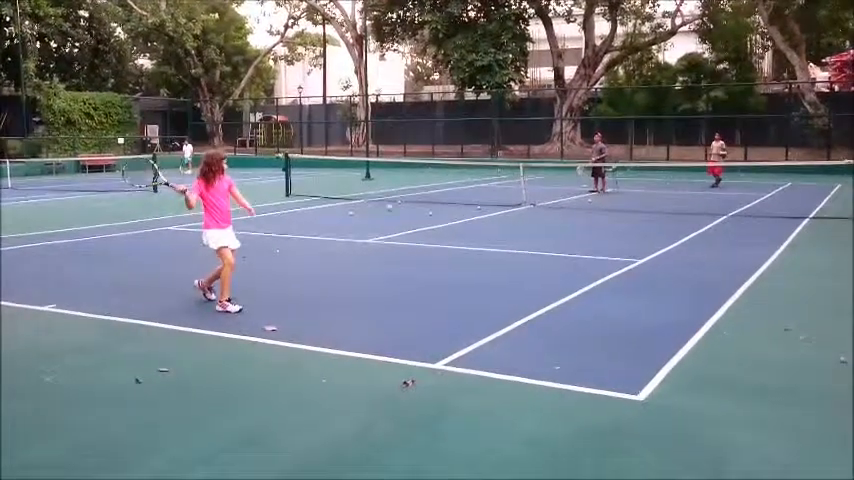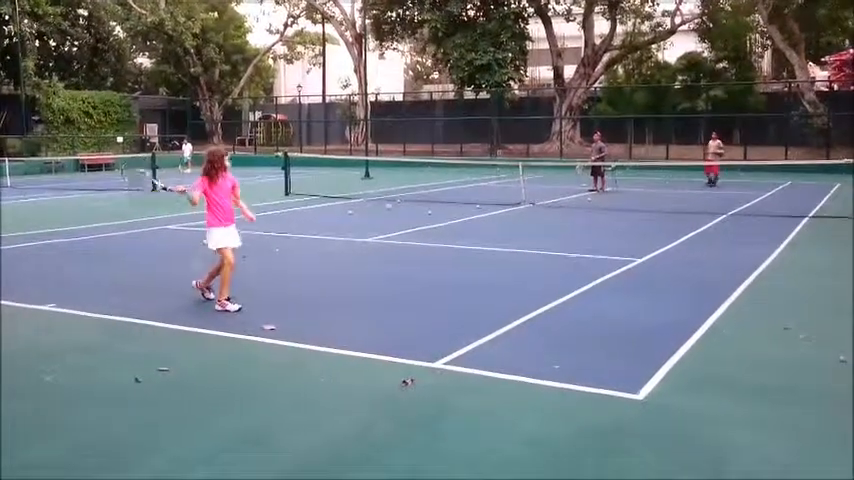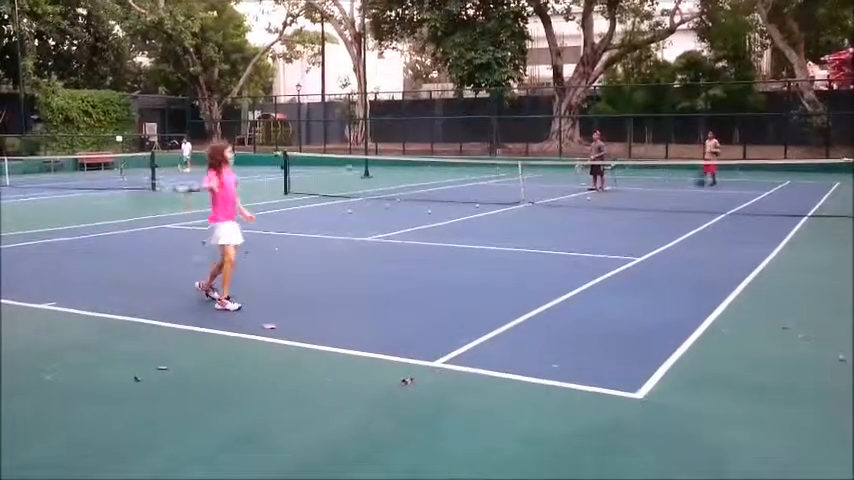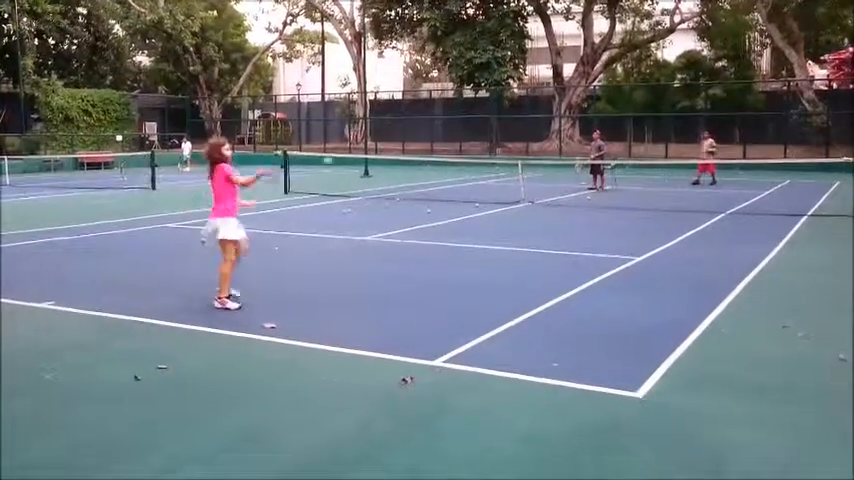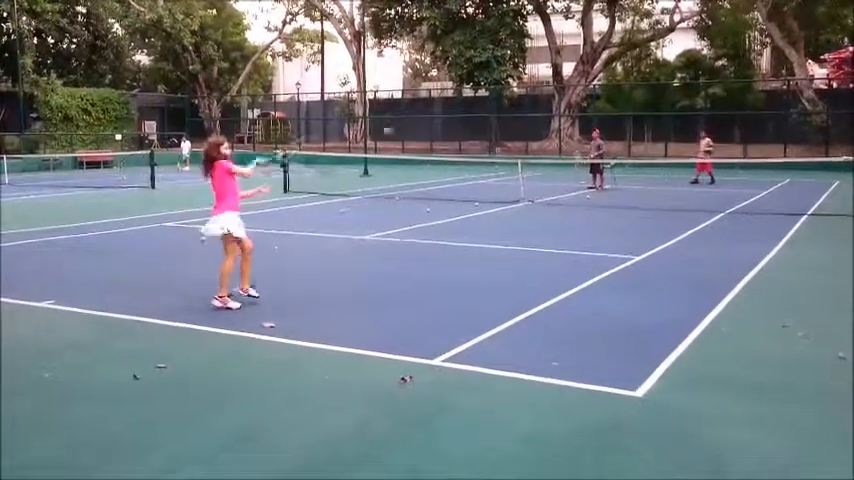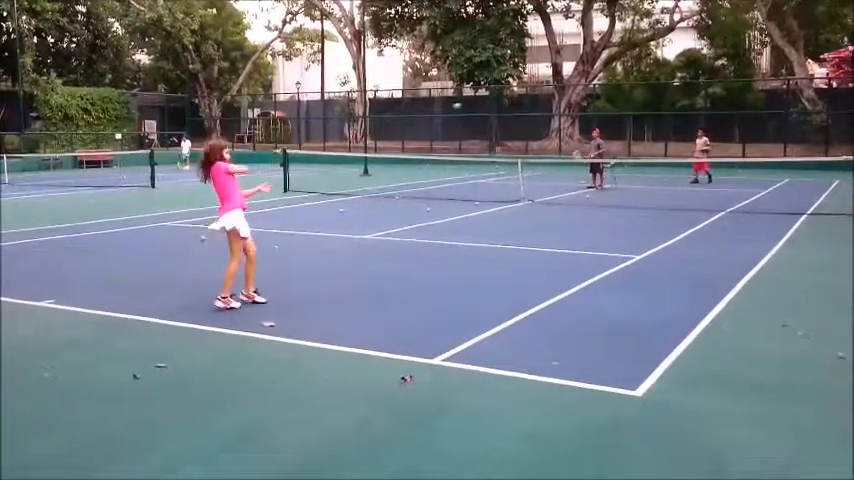
dt=0.1s
person 1, frame 1
left shoulder: (226, 180)
right shoulder: (201, 183)
left elbow: (238, 198)
right elbow: (191, 206)
left wrist: (247, 206)
right wrist: (185, 193)
left hip: (227, 228)
right hip: (213, 229)
left knee: (226, 264)
right knee: (229, 262)
left ankle: (204, 284)
right ankle: (223, 301)
person 1, frame 2
left shoulder: (230, 178)
right shoulder: (205, 180)
left elbow: (237, 200)
right elbow: (195, 201)
left wrist: (247, 213)
right wrist: (187, 192)
left hip: (229, 226)
right hip: (216, 227)
left knee: (223, 263)
right knee: (230, 261)
left ankle: (202, 285)
right ankle: (223, 300)
person 1, frame 3
left shoulder: (229, 173)
right shoulder: (214, 173)
right elbow: (210, 187)
left wrist: (243, 212)
right wrist: (210, 186)
left hip: (231, 221)
right hip: (220, 222)
left knee: (226, 259)
right knee: (230, 259)
left ankle: (206, 285)
right ankle: (223, 300)
person 1, frame 4
left shoulder: (224, 169)
right shoulder: (222, 167)
right elbow: (242, 182)
left wrist: (243, 203)
right wrist: (258, 175)
left hip: (229, 217)
right hip: (223, 219)
left knee: (241, 249)
right knee: (230, 258)
left ankle: (223, 288)
right ankle: (221, 298)
person 1, frame 5
left shoulder: (221, 167)
right shoulder: (221, 164)
left elbow: (235, 194)
right elbow: (246, 173)
left wrist: (257, 191)
right wrist: (252, 168)
left hip: (230, 215)
right hip: (225, 215)
left knee: (247, 247)
right knee: (231, 256)
left ankle: (244, 287)
right ankle: (221, 297)
person 1, frame 6
left shoulder: (222, 171)
right shoulder: (219, 167)
left elbow: (238, 194)
right elbow: (243, 169)
left wrist: (258, 189)
right wrist: (234, 168)
left hip: (236, 214)
right hip: (232, 215)
left knee: (252, 253)
right knee: (236, 258)
left ankle: (249, 292)
right ankle: (224, 297)
